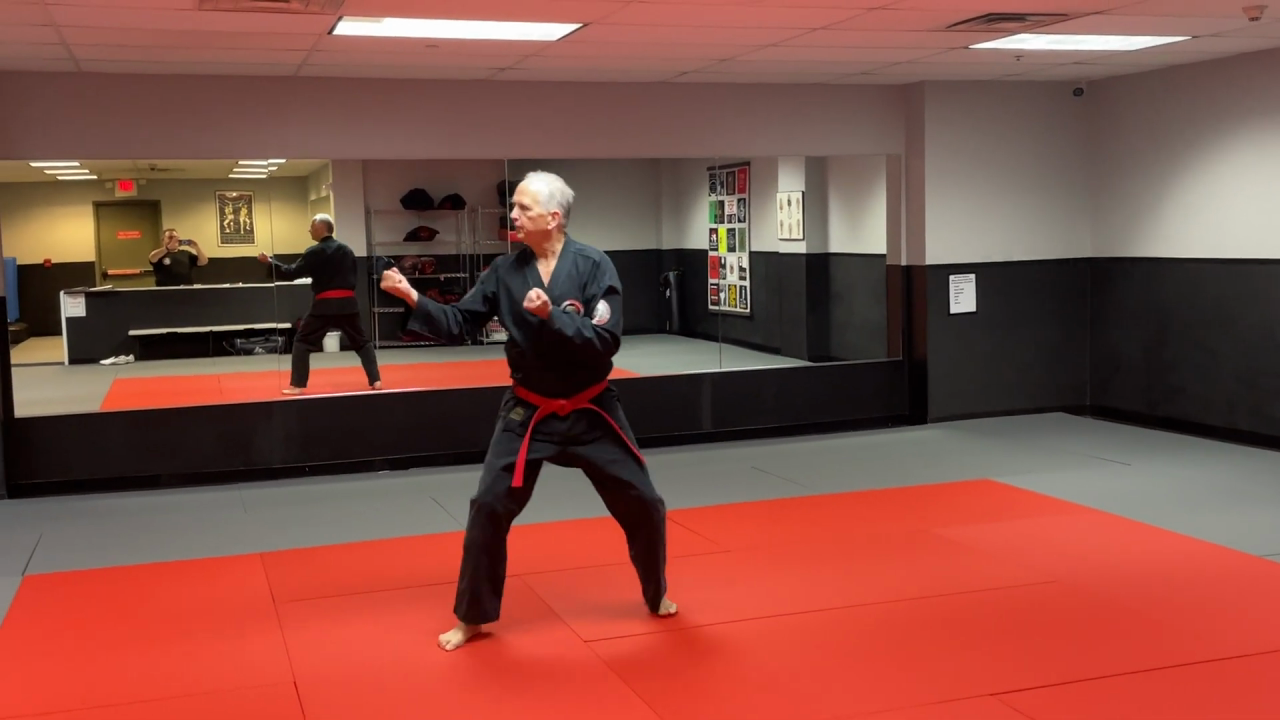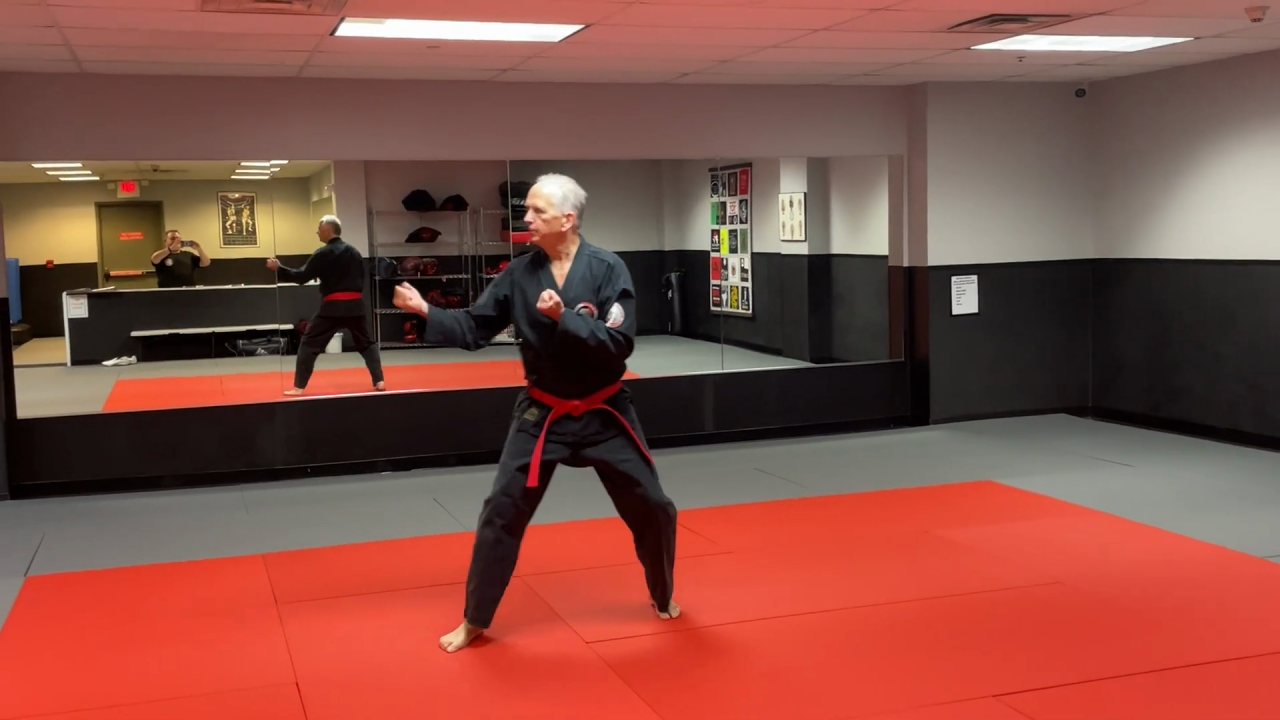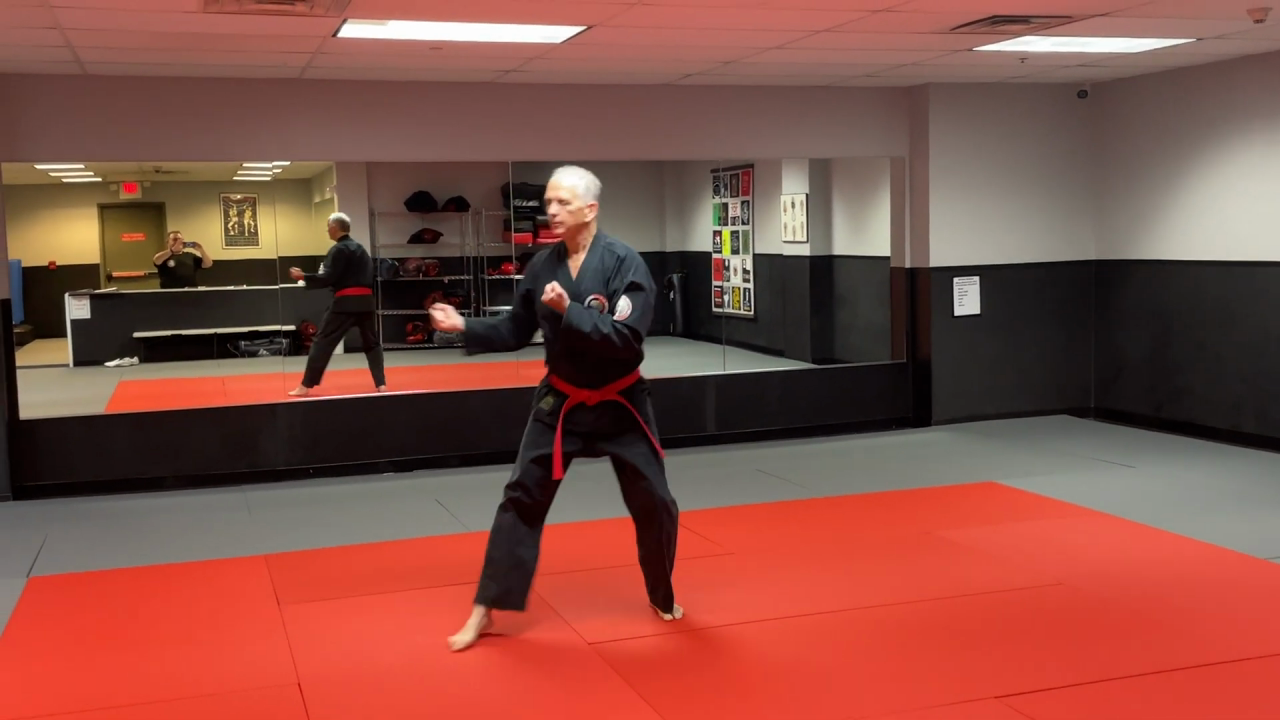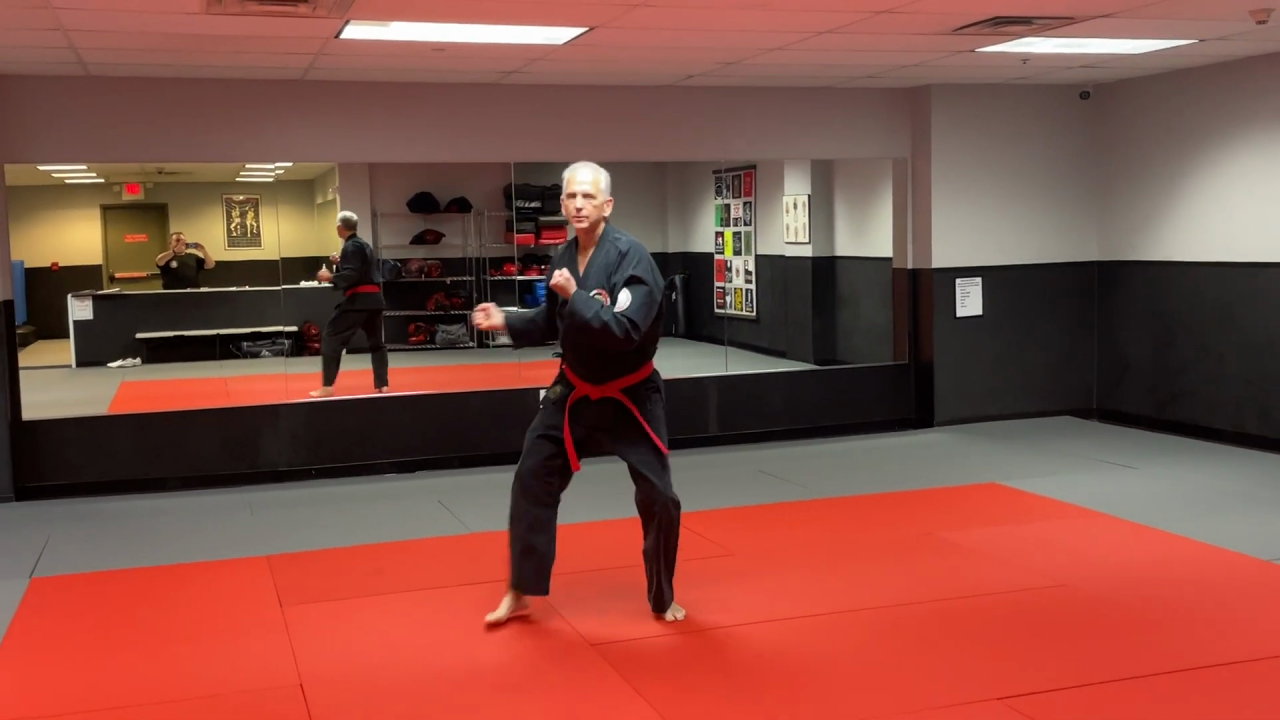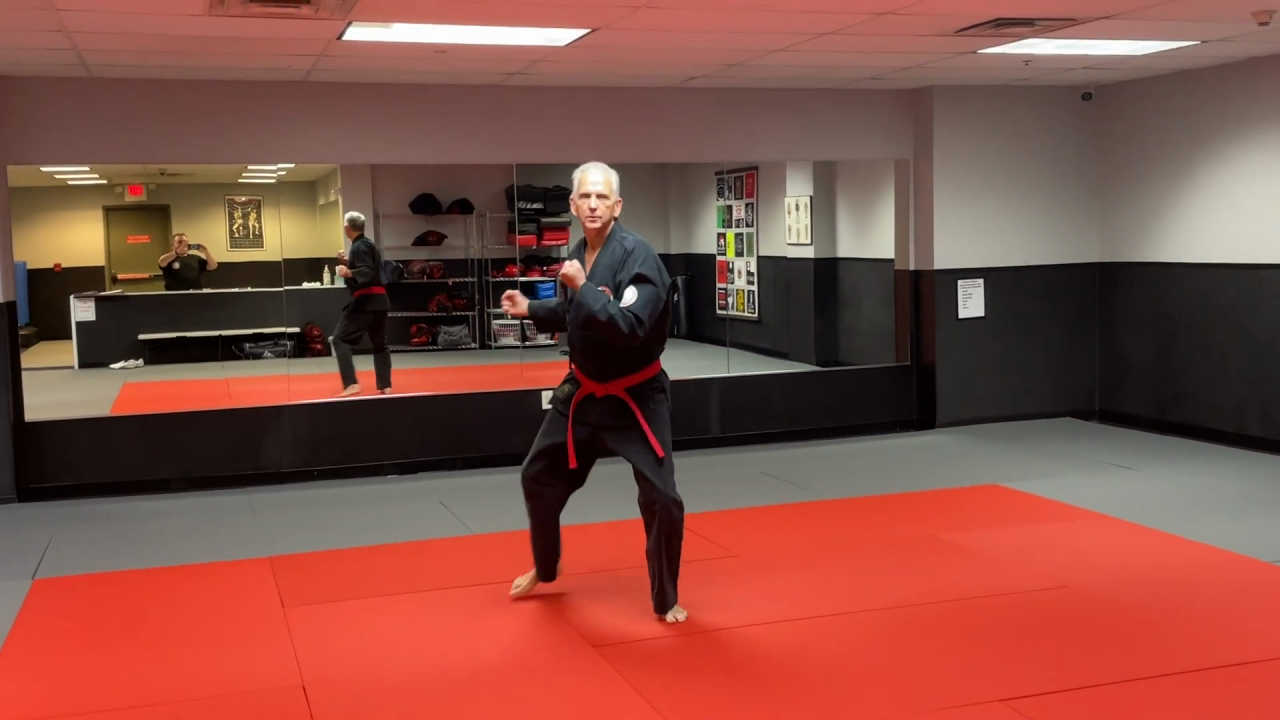
dt=0.1s
person 1, frame 1
left shoulder: (593, 266)
right shoulder: (505, 272)
left elbow: (604, 343)
right elbow: (461, 322)
left wrist: (550, 317)
right wrist: (413, 299)
left hip: (590, 410)
right hip: (528, 412)
left knee: (641, 504)
right knee: (489, 509)
left ankle: (656, 594)
right ankle: (471, 616)
person 1, frame 2
left shoulder: (607, 269)
right shoulder: (519, 273)
left elbow: (618, 345)
right elbow: (473, 327)
left wrist: (563, 318)
right wrist: (425, 311)
left hip: (604, 411)
right hip: (542, 412)
left knee: (651, 507)
right knee: (503, 509)
left ankle: (663, 595)
right ankle: (475, 619)
person 1, frame 3
left shoulder: (623, 263)
right shoulder: (542, 263)
left elbow: (624, 338)
right elbow: (517, 329)
left wrist: (565, 309)
right wrist: (465, 327)
left hip: (619, 402)
right hip: (562, 400)
left knee: (655, 504)
right knee: (522, 497)
left ankle: (662, 598)
right ankle: (487, 610)
person 1, frame 4
left shoulder: (630, 256)
right shoulder: (565, 256)
left elbow: (625, 331)
left wrist: (573, 298)
right wrist: (506, 322)
left hip: (630, 396)
right hip: (575, 392)
left knee: (659, 501)
right knee: (532, 482)
left ankle: (663, 598)
right ankle: (521, 592)
person 1, frame 5
left shoulder: (636, 254)
right shoulder: (579, 255)
left elbow: (630, 326)
left wrist: (582, 288)
right wrist: (531, 309)
left hip: (636, 394)
right hip: (584, 390)
left knee: (661, 498)
right knee: (540, 475)
left ankle: (666, 600)
right ankle: (544, 567)
person 2, frame 1
left shoulder: (316, 252)
right shoulder: (347, 250)
left elbow: (293, 272)
left wrist: (270, 262)
left hip: (326, 304)
right hip: (348, 303)
left knee: (302, 342)
right knee: (362, 342)
left ankle: (296, 385)
right ankle: (375, 380)
person 2, frame 2
left shoulder: (324, 253)
right shoulder: (354, 252)
left elbow: (303, 276)
left wrist: (278, 268)
left hip: (334, 306)
right hip: (355, 304)
left knee: (309, 344)
right knee: (367, 344)
left ankle: (299, 386)
right ankle: (379, 381)
person 2, frame 3
left shoulder: (339, 249)
right shoulder: (361, 249)
left elbow: (329, 278)
left wrist: (303, 276)
left hip: (347, 302)
right hip: (366, 301)
left knee: (322, 342)
right knee: (372, 343)
left ankle: (306, 387)
right ankle: (380, 384)
person 2, frame 4
left shoulder: (351, 247)
right shoulder: (364, 245)
left elbow: (352, 274)
left wrist: (332, 277)
right wrist: (339, 263)
left hip: (357, 300)
right hip: (374, 299)
left knee: (331, 339)
right knee: (376, 343)
left ankle: (327, 386)
right ankle: (382, 384)
person 2, frame 5
left shoulder: (360, 246)
right shoulder: (366, 244)
left elbow: (367, 273)
left wrist: (349, 273)
right wrist: (348, 265)
left hip: (366, 300)
right hip: (377, 299)
left knee: (341, 340)
right knee: (379, 345)
left ankle: (351, 385)
right ankle: (384, 386)
